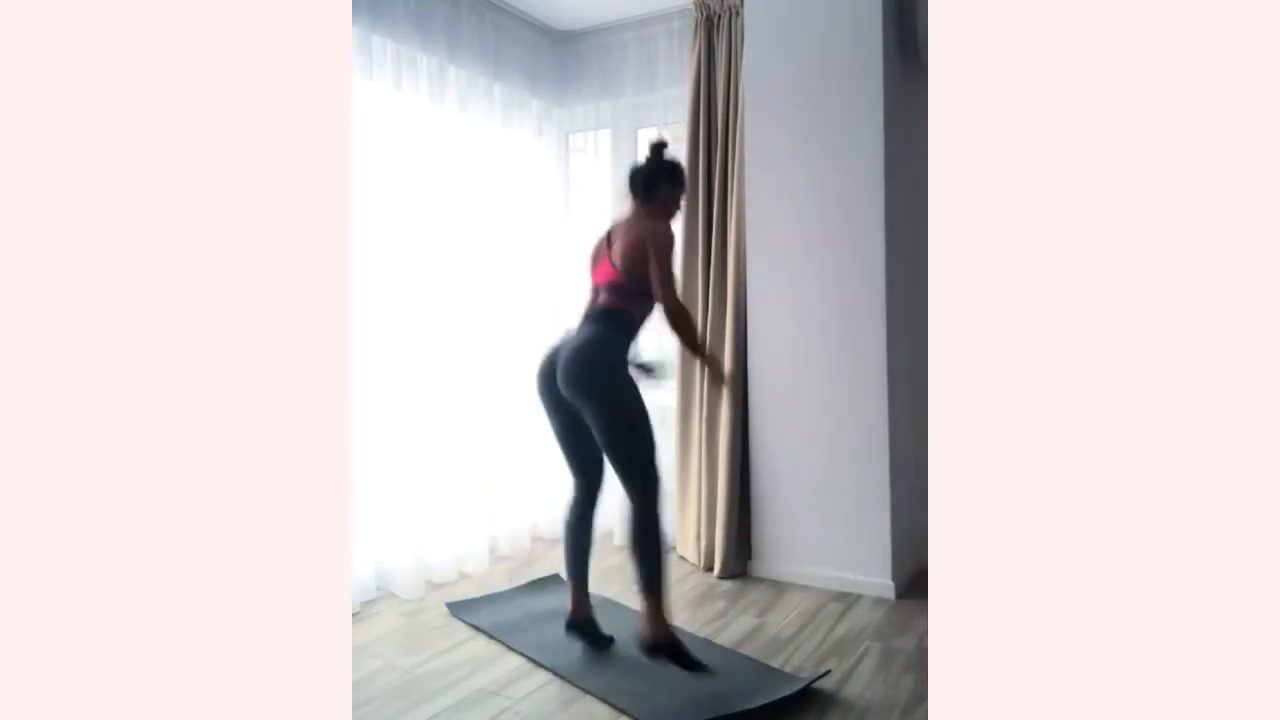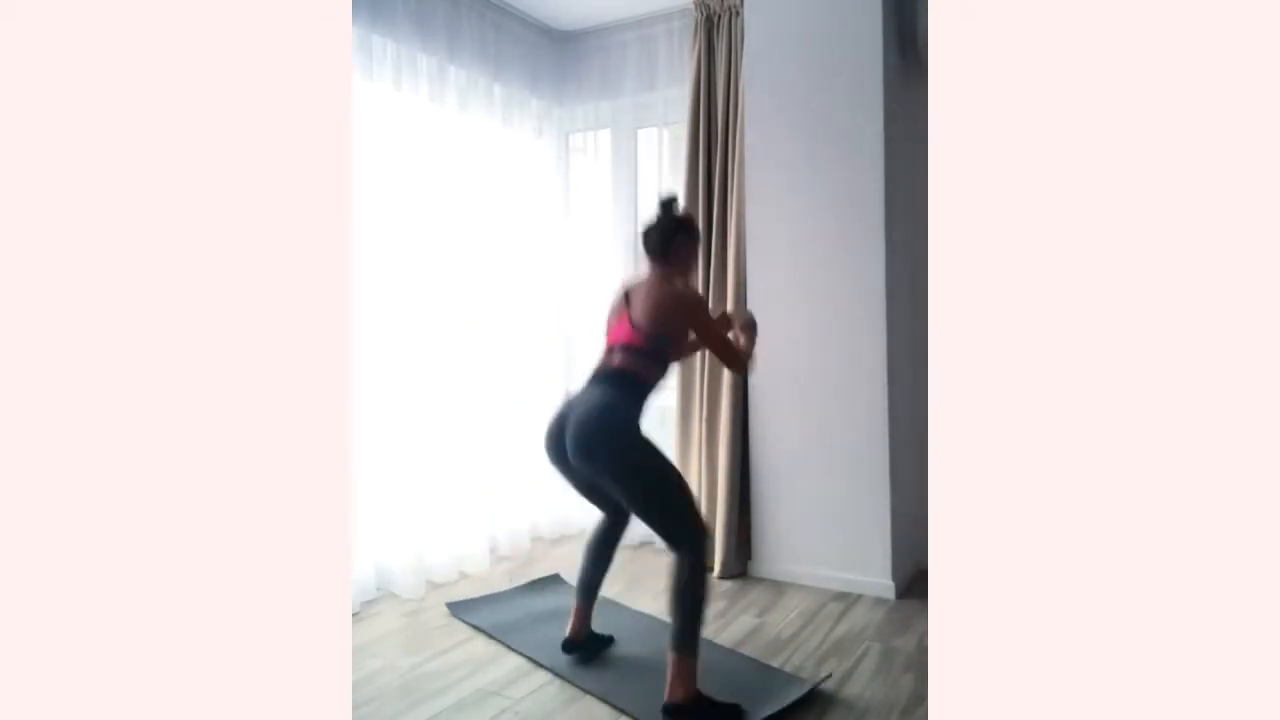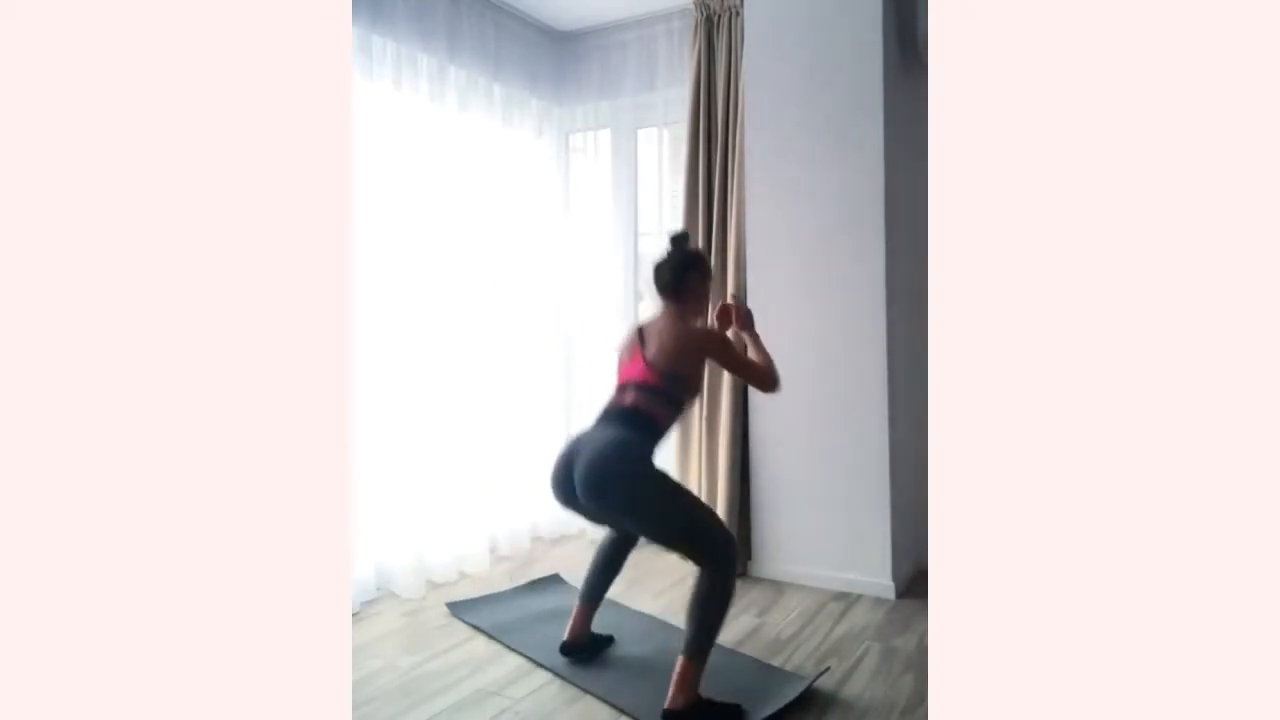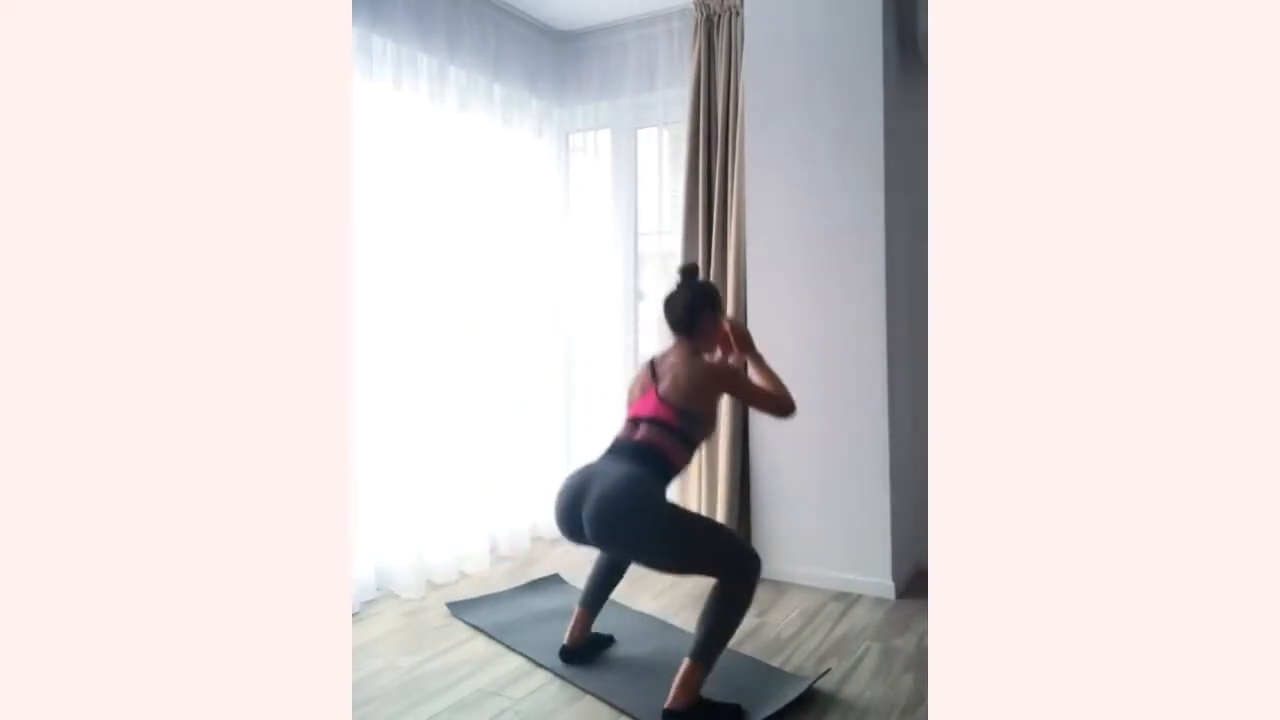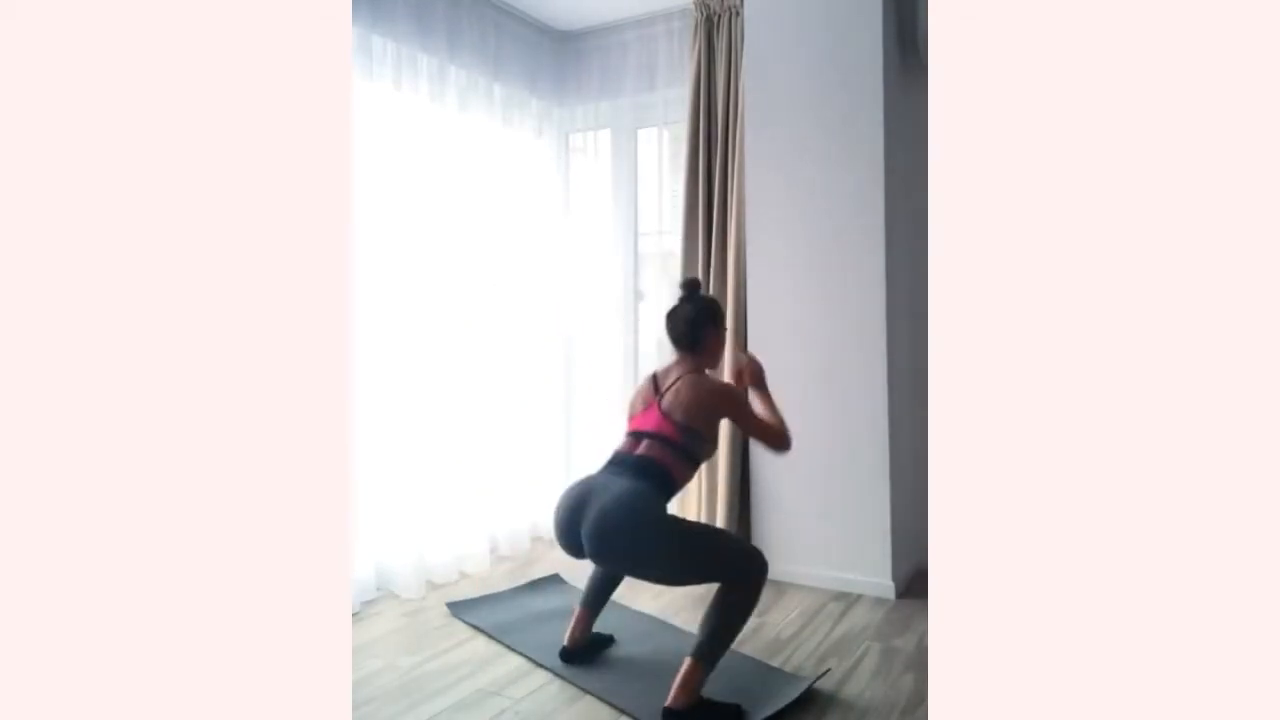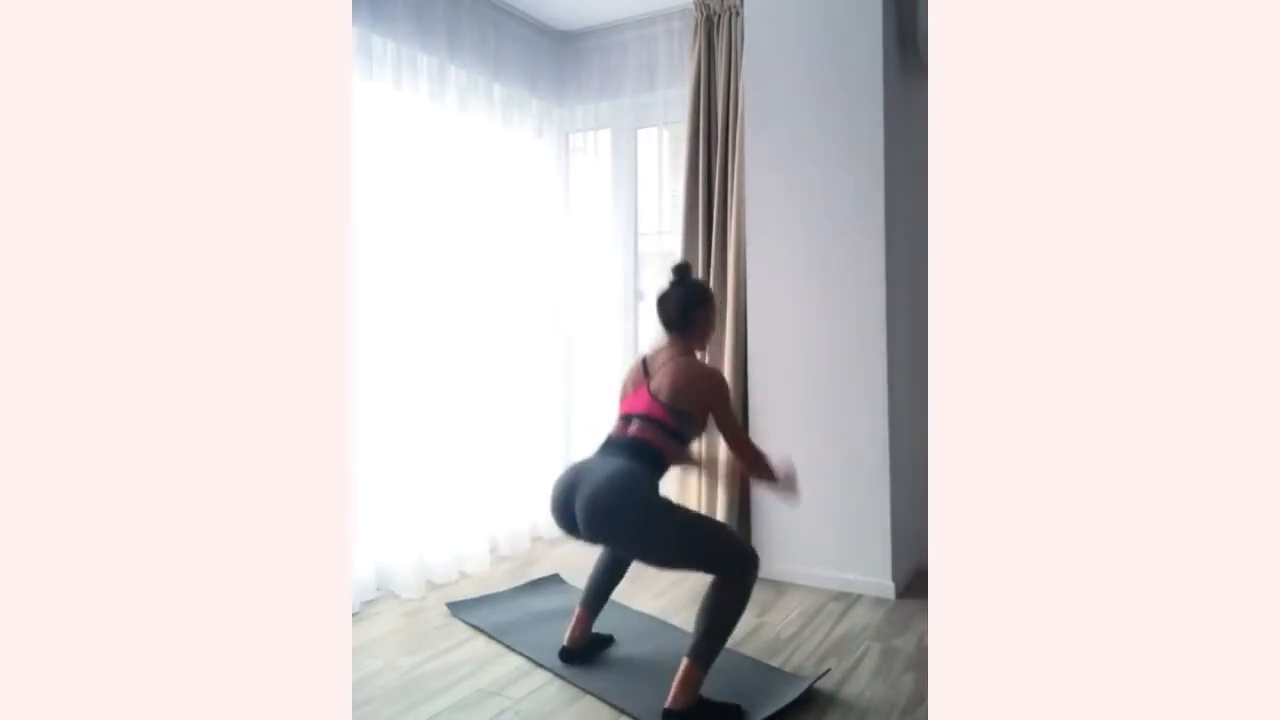
dt=0.1s
person 1, frame 1
left shoulder: (606, 237)
right shoulder: (655, 233)
right elbow: (670, 305)
left wrist: (623, 353)
right wrist: (707, 359)
left hip: (558, 362)
right hip: (596, 367)
left knee: (586, 485)
right knee: (644, 495)
left ankle: (578, 611)
right ankle: (657, 632)
person 1, frame 2
left shoulder: (623, 298)
right shoulder: (680, 297)
right elbow: (737, 360)
left wrist: (700, 330)
right wrist: (743, 330)
left hip: (565, 425)
right hip: (605, 432)
left knee: (617, 514)
right knee: (693, 542)
left ankle: (579, 630)
person 1, frame 3
left shoulder: (637, 335)
right shoulder: (696, 336)
right elbow: (767, 381)
right wrist: (748, 332)
left hip: (570, 465)
right hip: (617, 469)
left knee: (626, 524)
right knee: (721, 556)
left ankle: (577, 632)
person 1, frame 4
left shoulder: (646, 370)
right shoulder: (711, 373)
right elbow: (782, 405)
right wrist: (748, 352)
left hip: (573, 499)
right hip: (623, 506)
right knee: (742, 567)
left ankle: (576, 637)
person 1, frame 5
left shoulder: (646, 385)
right shoulder: (713, 392)
right elbow: (780, 440)
right wrist: (755, 386)
left hip: (572, 511)
right hip: (623, 520)
right knee: (749, 569)
left ankle: (576, 637)
person 1, frame 6
left shoulder: (638, 370)
right shoulder: (704, 378)
right elbow: (742, 452)
left wrist: (696, 460)
right wrist: (776, 475)
left hip: (567, 494)
right hip: (620, 500)
left knee: (627, 539)
right knee: (738, 564)
left ankle: (578, 638)
